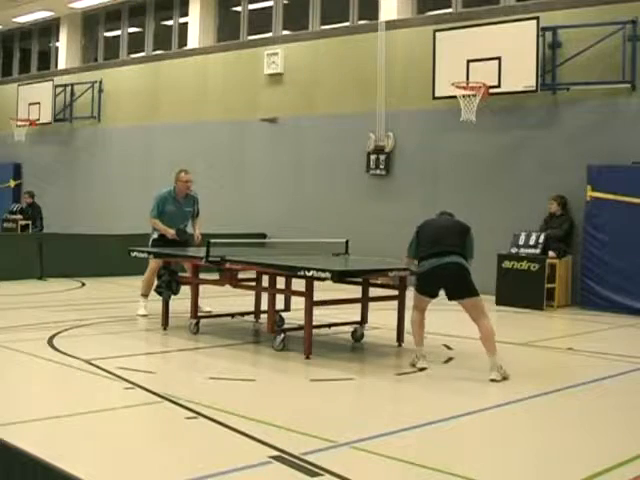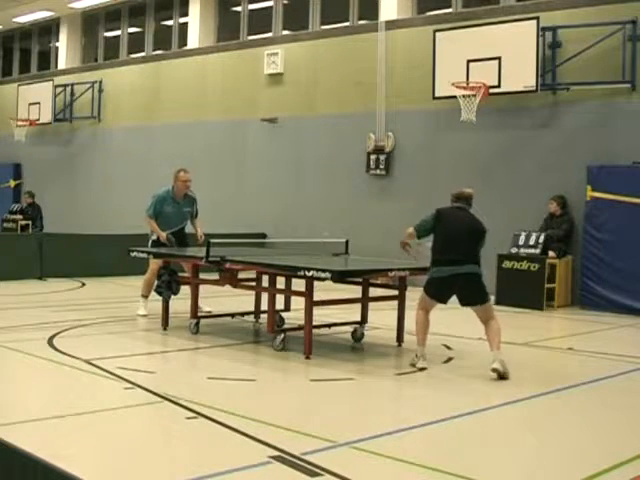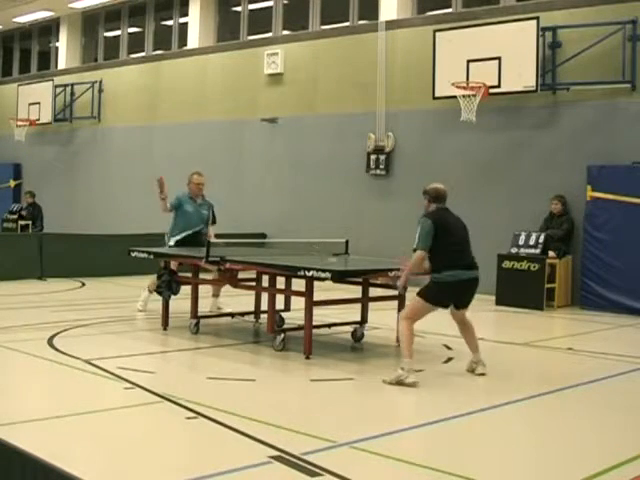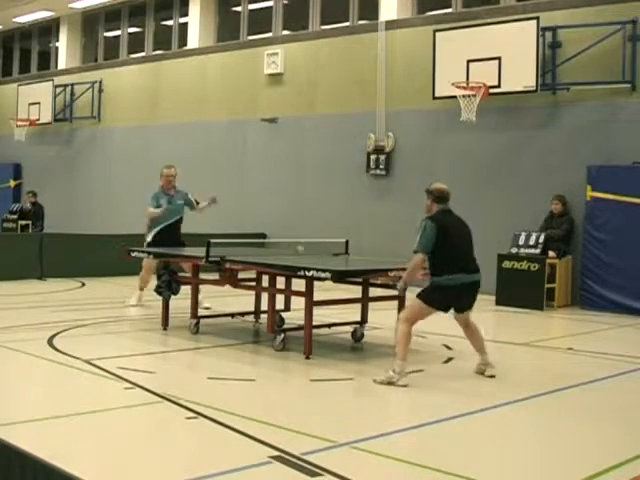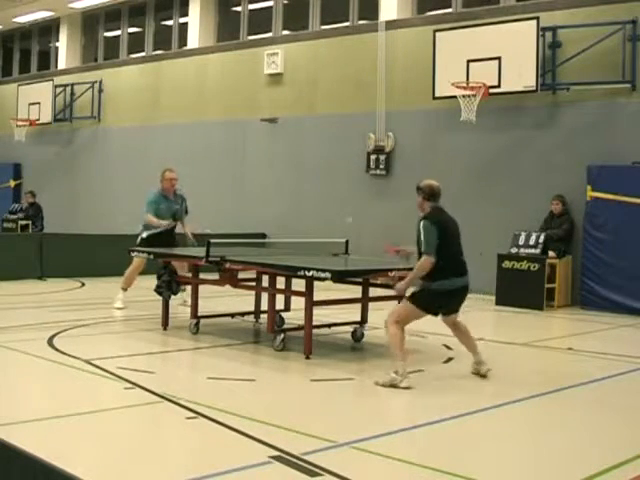
dt=1s
person 1, frame 1
left shoulder: (423, 226)
right shoulder: (463, 227)
left elbow: (410, 259)
right elbow: (468, 259)
left wrist: (420, 269)
left hip: (427, 268)
right hip: (456, 268)
left knee: (418, 309)
right knee: (481, 318)
left ankle: (419, 357)
right ankle: (495, 366)
person 1, frame 2
left shoulder: (439, 214)
right shoulder: (479, 225)
left elbow: (411, 233)
left wrist: (404, 242)
left hip: (441, 273)
right hip: (470, 274)
left knee: (423, 309)
right knee: (490, 319)
left ankle: (420, 357)
right ankle: (497, 359)
person 1, frame 3
left shoulder: (429, 219)
right shoulder: (458, 221)
left elbow: (421, 254)
left wrist: (404, 276)
right wrist: (431, 266)
left hip: (447, 280)
right hip: (471, 278)
left knee: (405, 318)
right knee: (460, 317)
left ankle: (407, 370)
right ankle: (478, 362)
person 1, frame 4
left shoulder: (431, 222)
right shoulder: (461, 224)
left elbow: (420, 258)
left wrist: (404, 279)
right wrist: (433, 271)
left hip: (446, 284)
right hip: (472, 282)
left knee: (405, 319)
right knee: (464, 321)
left ankle: (398, 372)
right ankle: (486, 364)
person 1, frame 5
left shoulder: (427, 221)
right shoulder: (449, 220)
left elbow: (429, 260)
left wrist: (406, 282)
left hip: (439, 287)
right hip: (460, 285)
left knee: (394, 321)
right knee: (452, 322)
left ankle: (400, 374)
right ankle: (480, 363)
person 2, frame 1
left shoulder: (193, 198)
right shoulder: (163, 196)
left elbow: (195, 217)
right elbow: (153, 219)
left wrist: (196, 230)
right wrist: (166, 230)
left hip: (181, 236)
right hip: (161, 236)
left knee: (193, 267)
right knee: (153, 267)
right ankle: (143, 303)
person 2, frame 2
left shoulder: (191, 198)
right shoulder: (161, 196)
left elbow: (194, 217)
right elbow: (149, 218)
left wrist: (198, 230)
right wrist: (160, 233)
left hip: (179, 236)
right hip: (160, 237)
right knee: (154, 268)
right ankle: (143, 304)
person 2, frame 3
left shoulder: (208, 205)
right shoulder: (181, 198)
left elbow: (210, 225)
right elbow: (167, 209)
left wrist: (212, 238)
right wrist: (163, 198)
left hip: (197, 244)
right hip: (177, 242)
left ankle: (215, 304)
right ankle: (146, 296)
person 2, frame 4
left shoulder: (182, 195)
right shoulder: (157, 195)
left elbow: (197, 208)
right elbow: (149, 213)
left wrist: (208, 203)
right wrist: (160, 211)
left hip: (175, 239)
right hip: (156, 238)
left knee: (191, 267)
right knee: (148, 269)
right ankle: (138, 295)
person 2, frame 5
left shoulder: (181, 198)
right shoulder: (155, 197)
left elbow: (183, 217)
right elbow: (148, 218)
left wrist: (187, 232)
right wrist: (162, 223)
left hip: (168, 237)
right hip: (149, 236)
left knee: (182, 265)
right knee: (137, 265)
left ankle: (184, 297)
right ankle: (120, 297)
